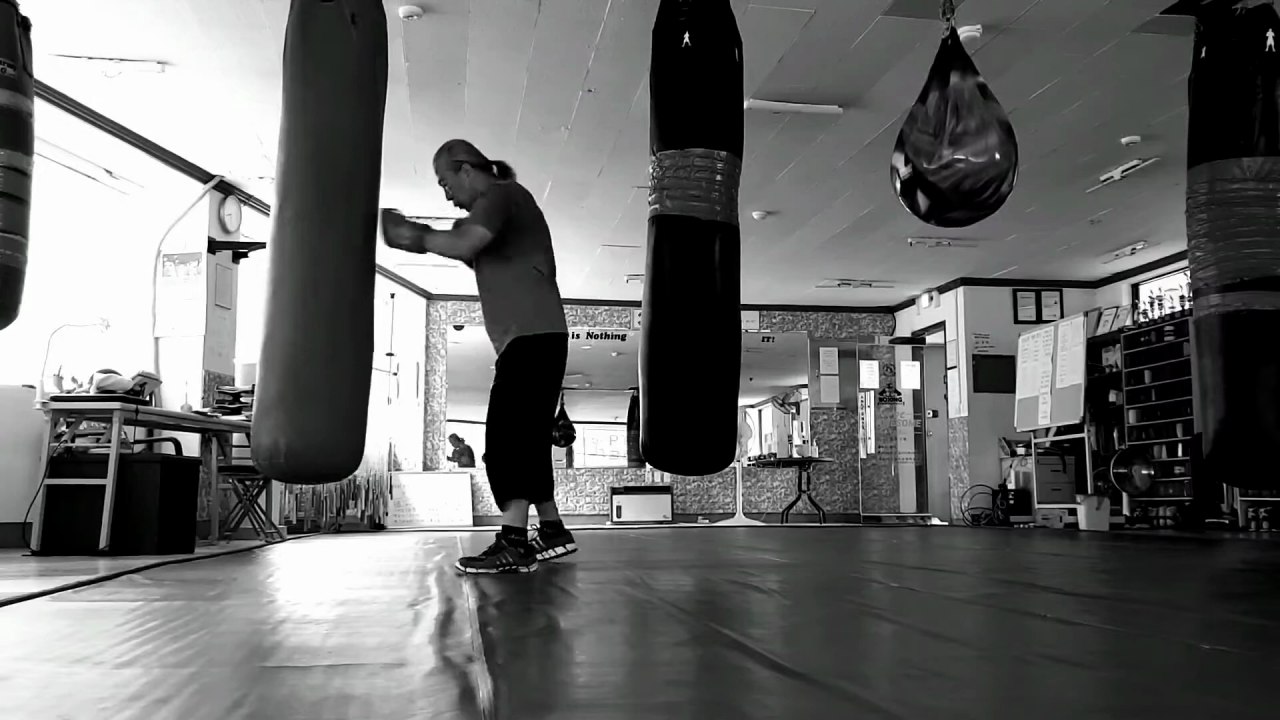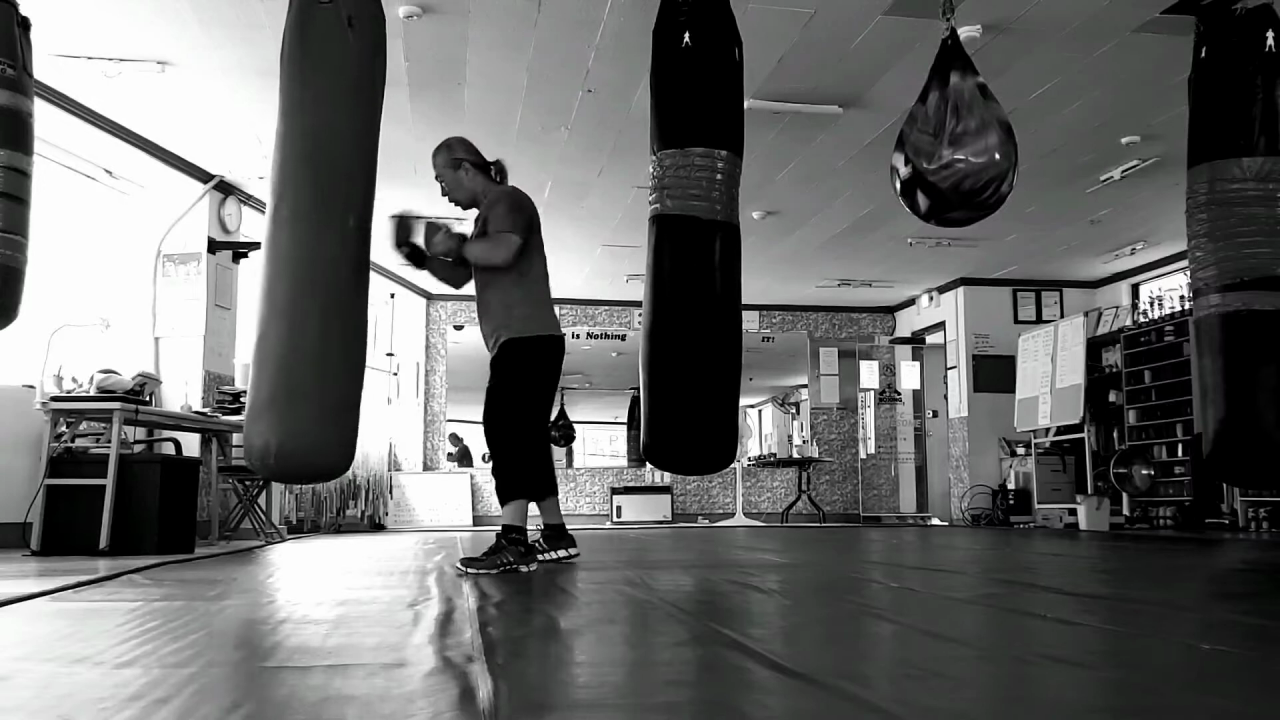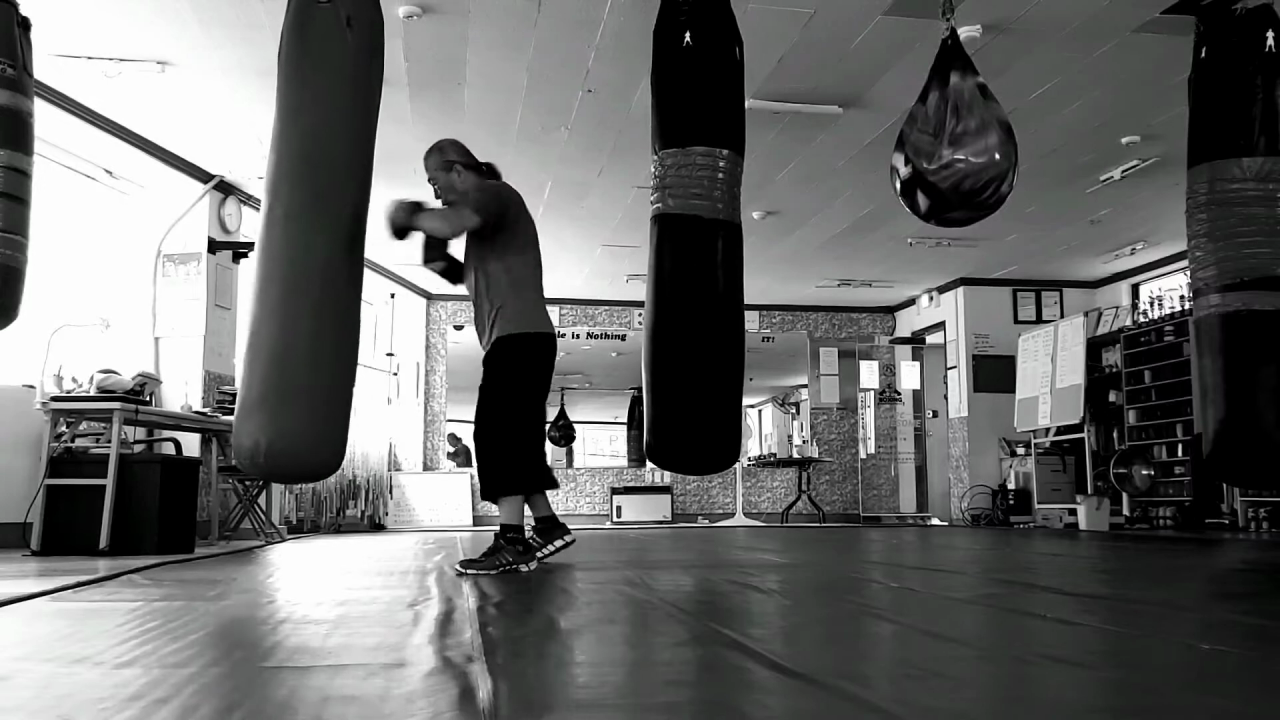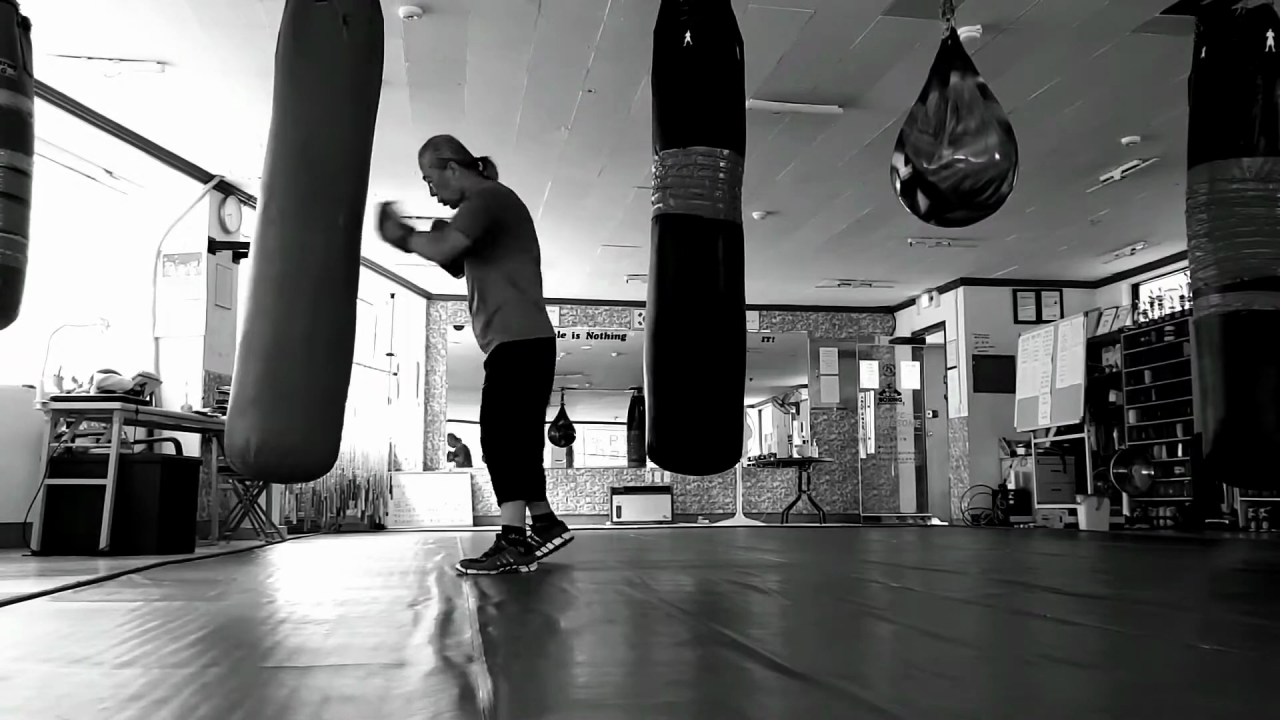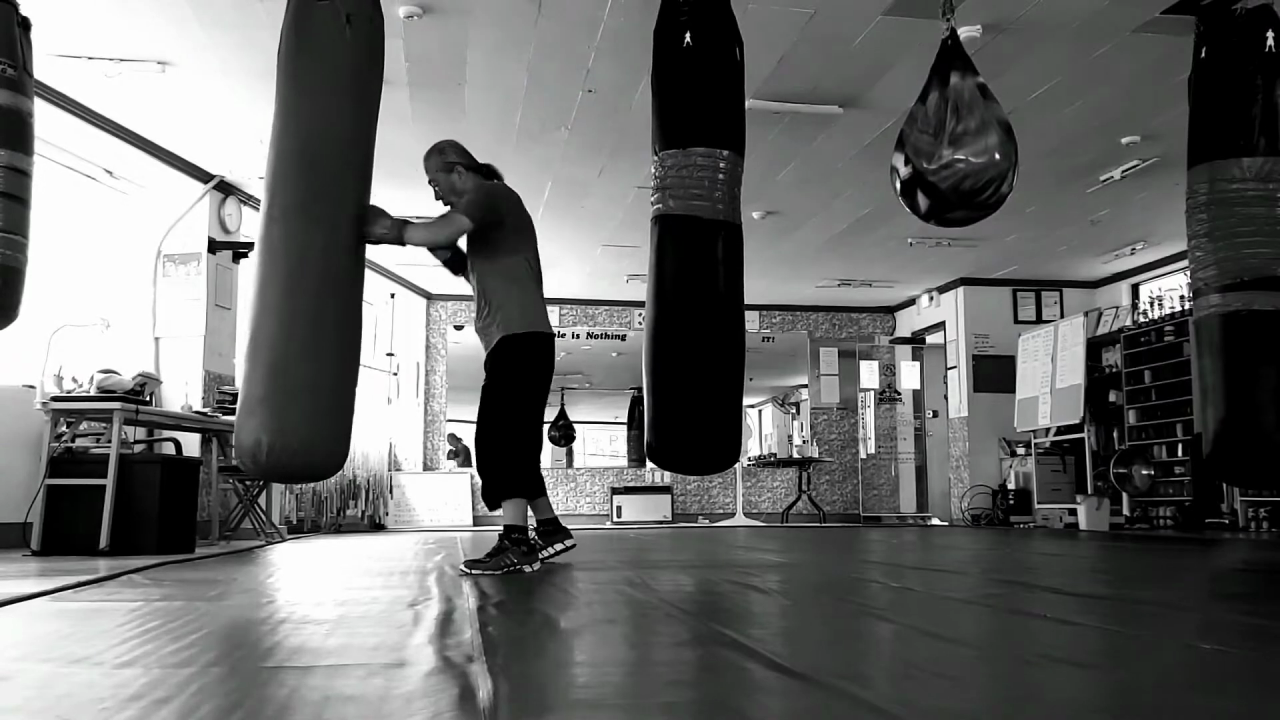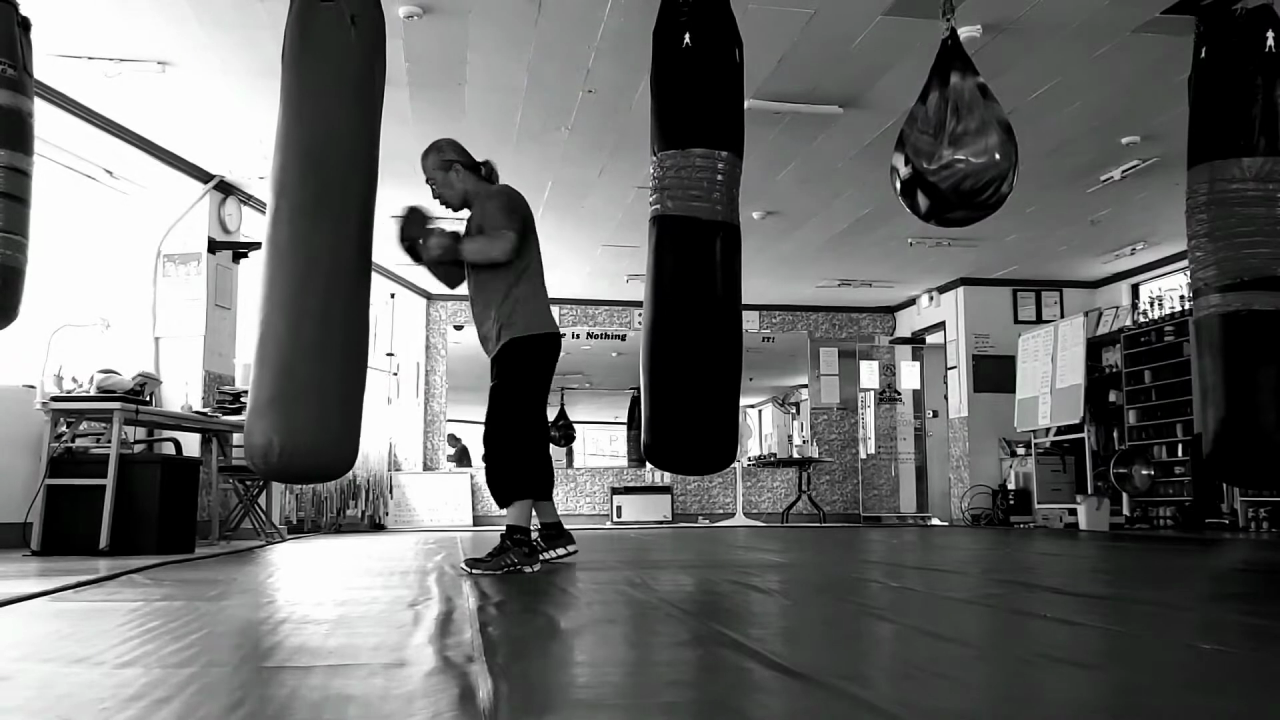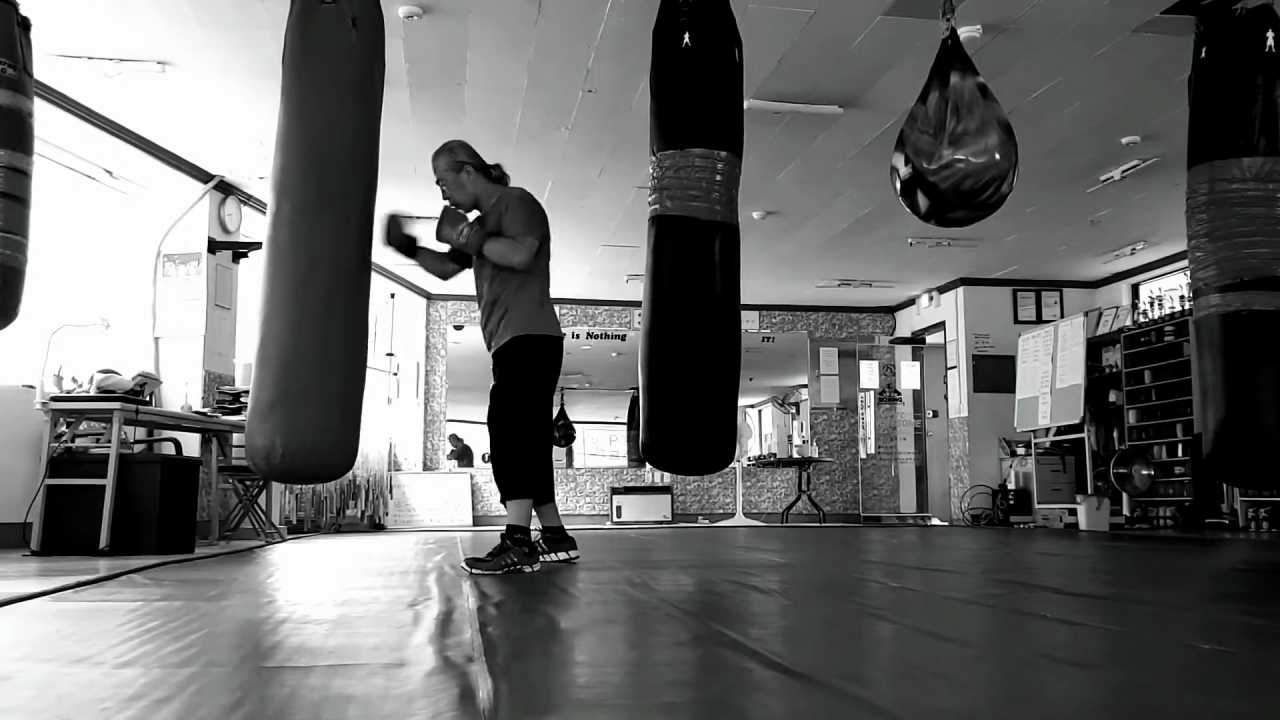
dt=0.4s
person 1, frame 1
left shoulder: (504, 194)
right shoulder: (496, 205)
left elbow: (468, 244)
right elbow: (493, 268)
left wrist: (413, 235)
left hip: (532, 339)
right hip: (525, 340)
left knee: (508, 438)
right knee: (522, 440)
left ankle: (514, 541)
right ankle: (551, 532)
person 1, frame 2
left shoulder: (507, 200)
right shoulder: (488, 215)
left elbow: (503, 252)
right elbow: (456, 276)
left wrist: (455, 245)
right wrist: (414, 252)
left hip: (527, 340)
right hip: (517, 343)
left knee: (511, 437)
right knee: (523, 440)
left ankle: (513, 542)
right ankle: (556, 536)
person 1, frame 3
left shoulder: (493, 192)
right shoulder: (486, 207)
left elbow: (453, 225)
right elbow: (479, 275)
left wrist: (411, 217)
right wrist: (441, 261)
left hip: (519, 338)
right hip: (517, 338)
left knee: (498, 432)
right knee: (518, 438)
left ankle: (511, 541)
right ankle: (547, 526)
person 1, frame 4
left shoulder: (488, 197)
right shoulder: (488, 204)
left elbow: (443, 250)
right elbow: (487, 269)
left wrist: (401, 233)
right wrist: (429, 239)
left hip: (518, 341)
right hip: (522, 340)
left knee: (503, 436)
right knee: (517, 439)
left ankle: (512, 543)
right ankle: (546, 525)
person 1, frame 5
left shoulder: (493, 195)
right shoulder: (486, 205)
left elbow: (443, 231)
right elbow: (481, 274)
left wrist: (390, 228)
right wrist: (454, 259)
left hip: (519, 338)
right hip: (514, 340)
left knee: (498, 435)
right knee: (518, 441)
left ankle: (514, 541)
right ankle: (548, 531)
person 1, frame 6
left shoulder: (499, 199)
right shoulder: (479, 223)
left elbow: (500, 249)
right elbow: (451, 276)
left wrist: (436, 242)
right wrist: (425, 247)
left hip: (526, 338)
right hip: (512, 343)
left knee: (510, 436)
right knee: (521, 439)
left ankle: (517, 542)
right ankle: (552, 533)
person 1, frame 7
left shoulder: (517, 202)
right shoulder: (488, 216)
left elbow: (521, 254)
right elbow: (448, 266)
left wrist: (471, 237)
right wrist: (406, 242)
left hip: (528, 338)
right hip: (517, 342)
left knee: (511, 435)
right knee: (527, 440)
left ankle: (517, 541)
right ankle: (554, 536)
